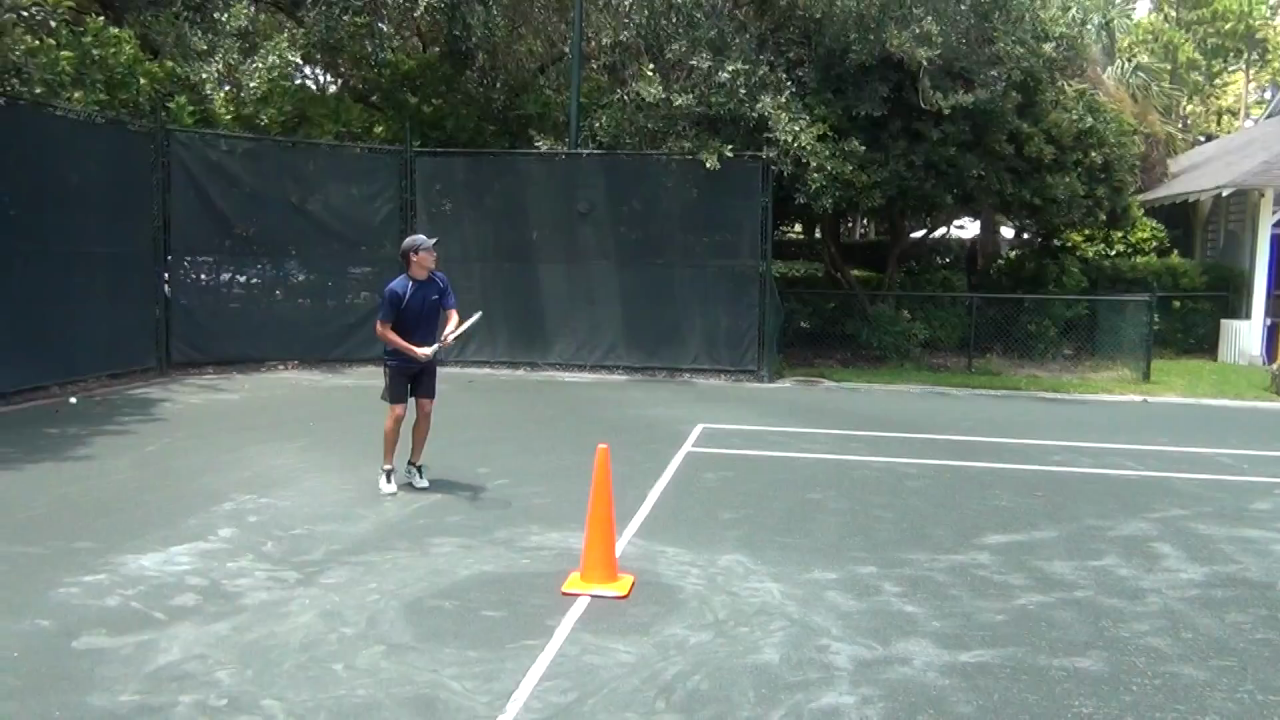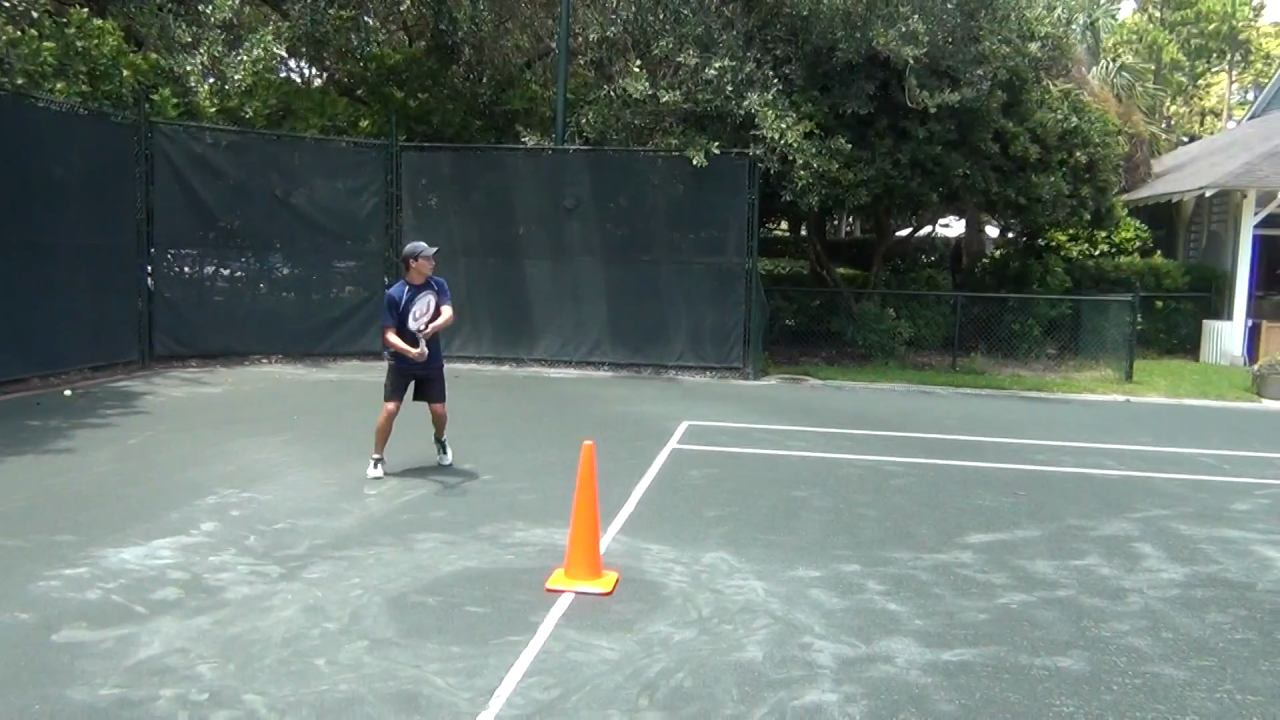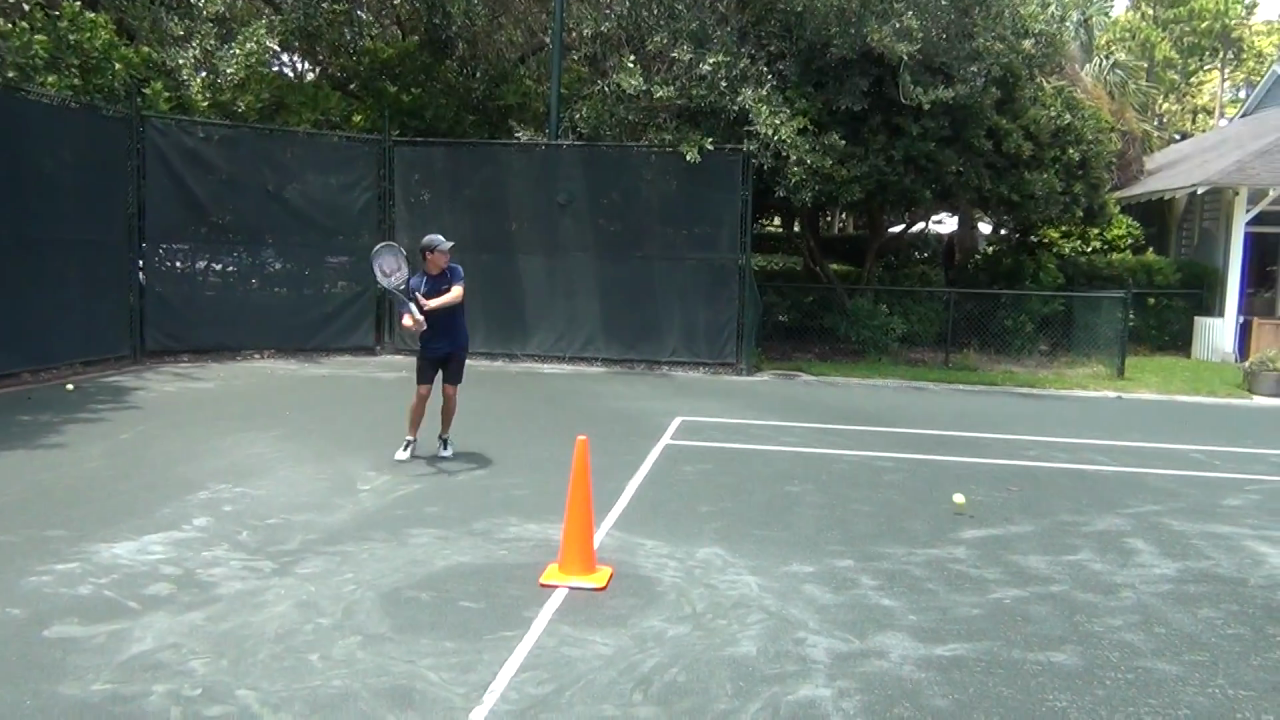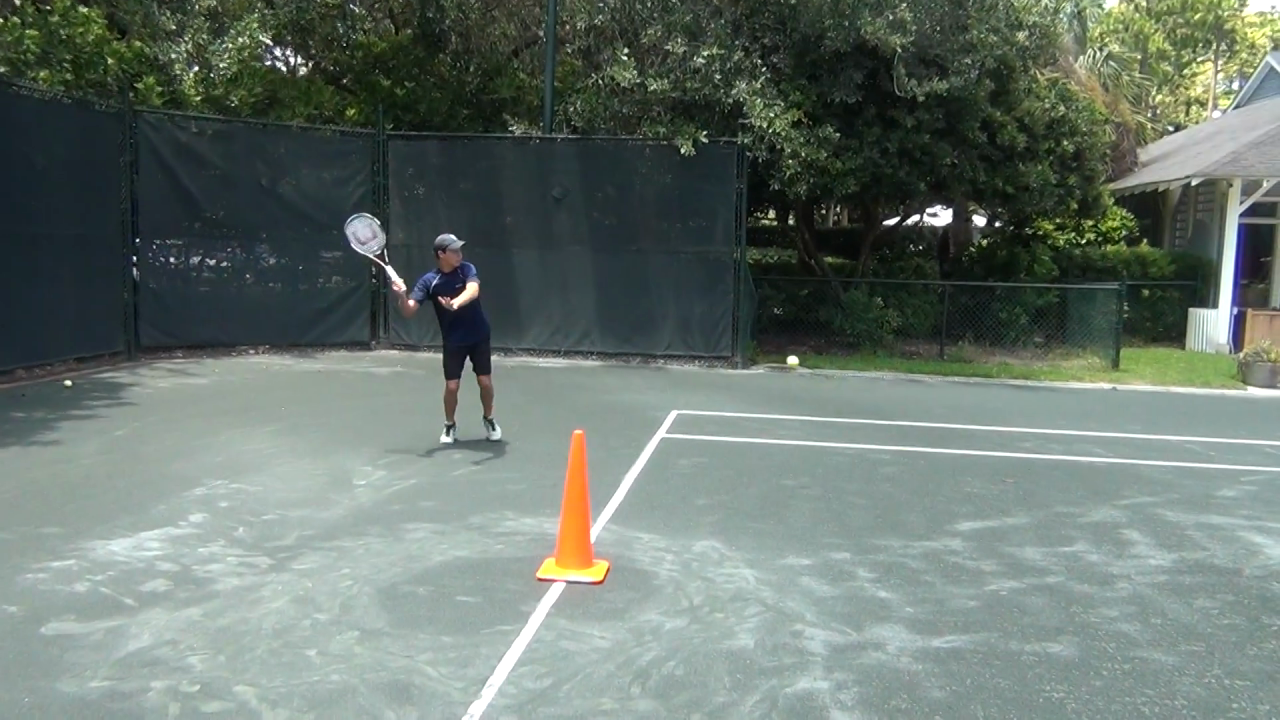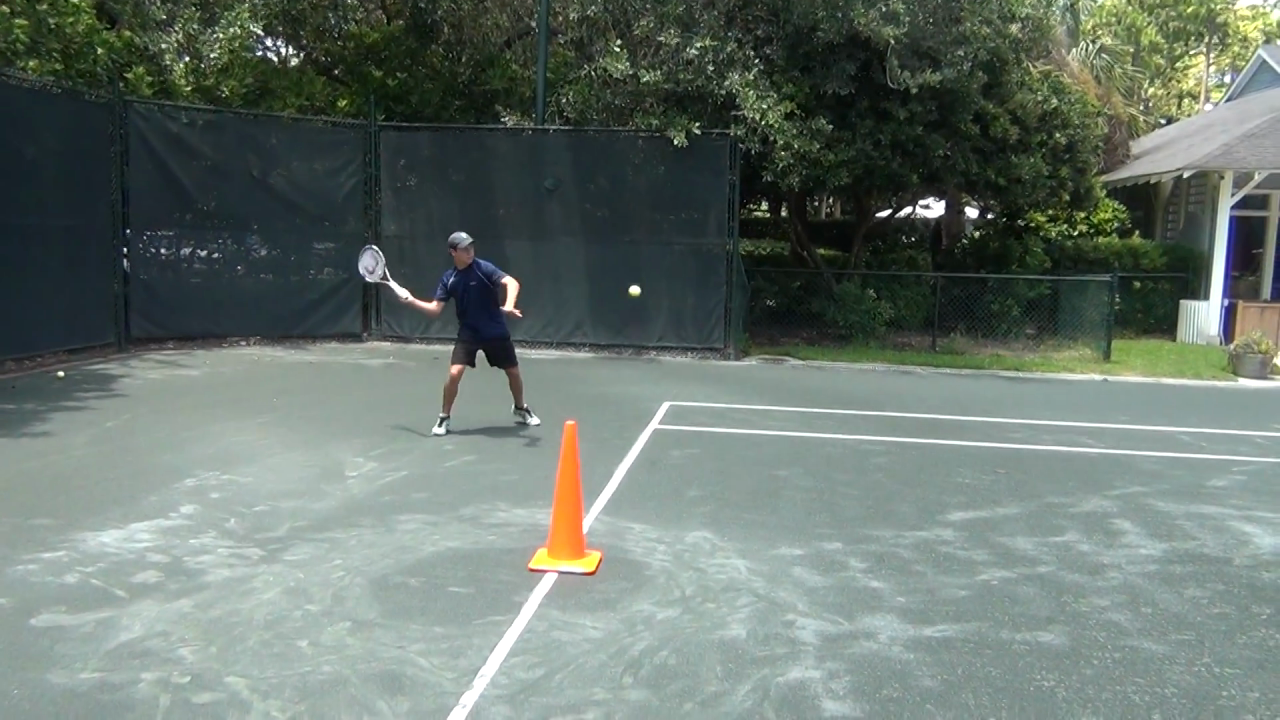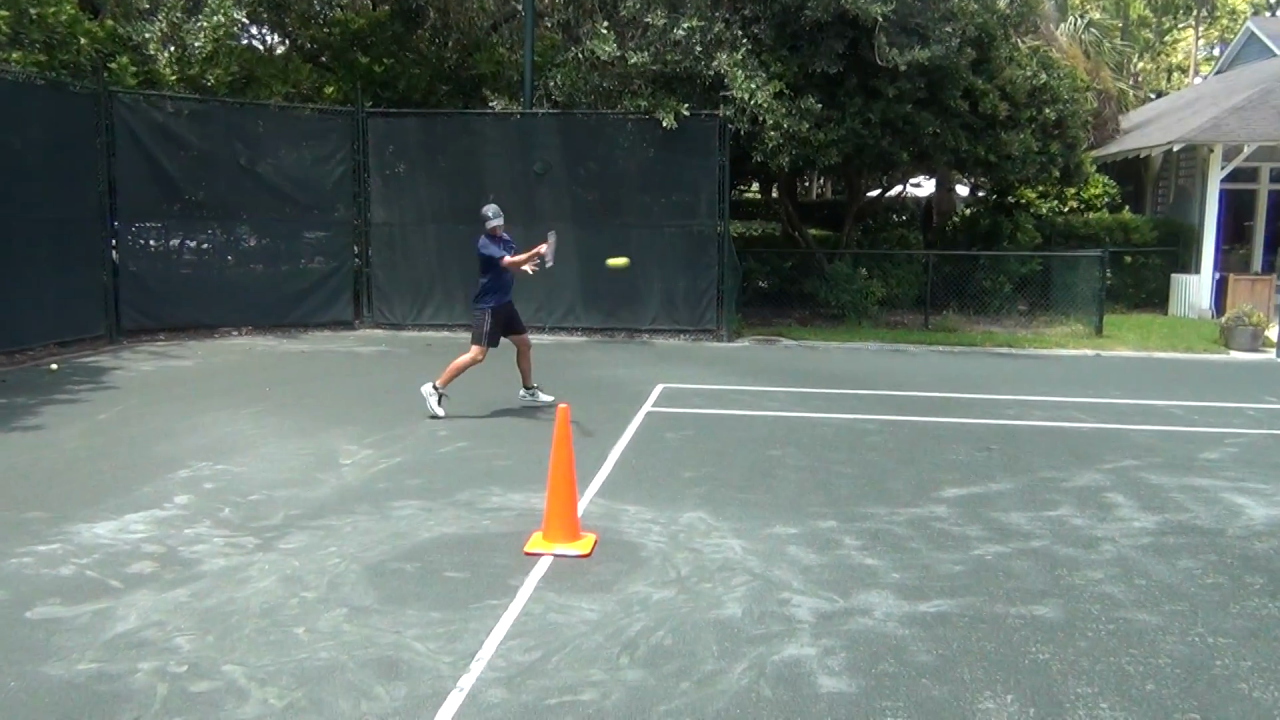
dt=0.2s
person 1, frame 1
left shoulder: (440, 281)
right shoulder: (395, 290)
left elbow: (452, 315)
right elbow: (382, 330)
left wrist: (449, 333)
right wrist: (414, 350)
left hip: (426, 359)
right hip: (399, 359)
left knee: (425, 411)
right knee: (397, 414)
left ankle: (414, 465)
right ankle: (388, 470)
person 1, frame 2
left shoulder: (438, 285)
right shoulder: (393, 295)
left elbow: (448, 314)
right elbow: (389, 335)
left wrist: (433, 327)
right wrist: (409, 350)
left hip: (432, 362)
right hip: (401, 362)
left knee: (439, 410)
right knee: (390, 410)
left ankle: (440, 440)
right ankle: (377, 459)
person 1, frame 3
left shoulder: (454, 271)
right shoulder: (415, 284)
left elbow: (457, 295)
right elbow: (405, 320)
left wrist: (431, 304)
right wrist: (411, 324)
left hip: (457, 345)
right hip: (429, 347)
left knee: (450, 392)
right knee: (422, 393)
left ankle: (444, 438)
right ankle: (410, 440)
person 1, frame 4
left shoulder: (466, 269)
right shoulder: (428, 281)
left elbow: (473, 290)
right elbow: (408, 310)
left wrist: (455, 303)
right wrist: (402, 296)
left hip: (478, 336)
right hip: (452, 340)
left knee: (485, 381)
right knee: (451, 386)
left ankle: (489, 419)
right ankle: (450, 424)
person 1, frame 5
left shoulder: (483, 267)
right shoulder: (449, 279)
left elbow: (511, 284)
right elbow: (435, 309)
left wrist: (509, 304)
right wrist: (412, 301)
left hip: (496, 332)
right hip: (469, 333)
left knee: (513, 374)
right knee: (455, 373)
left ankle: (522, 408)
right ankle: (444, 417)
person 1, frame 6
left shoulder: (504, 237)
right shoulder: (485, 244)
right elbow: (508, 262)
left wrist: (521, 265)
right wrist: (533, 254)
left hip: (504, 303)
right hip: (489, 306)
left knee: (524, 344)
right knee: (477, 355)
left ankle: (529, 390)
right ankle: (436, 389)
